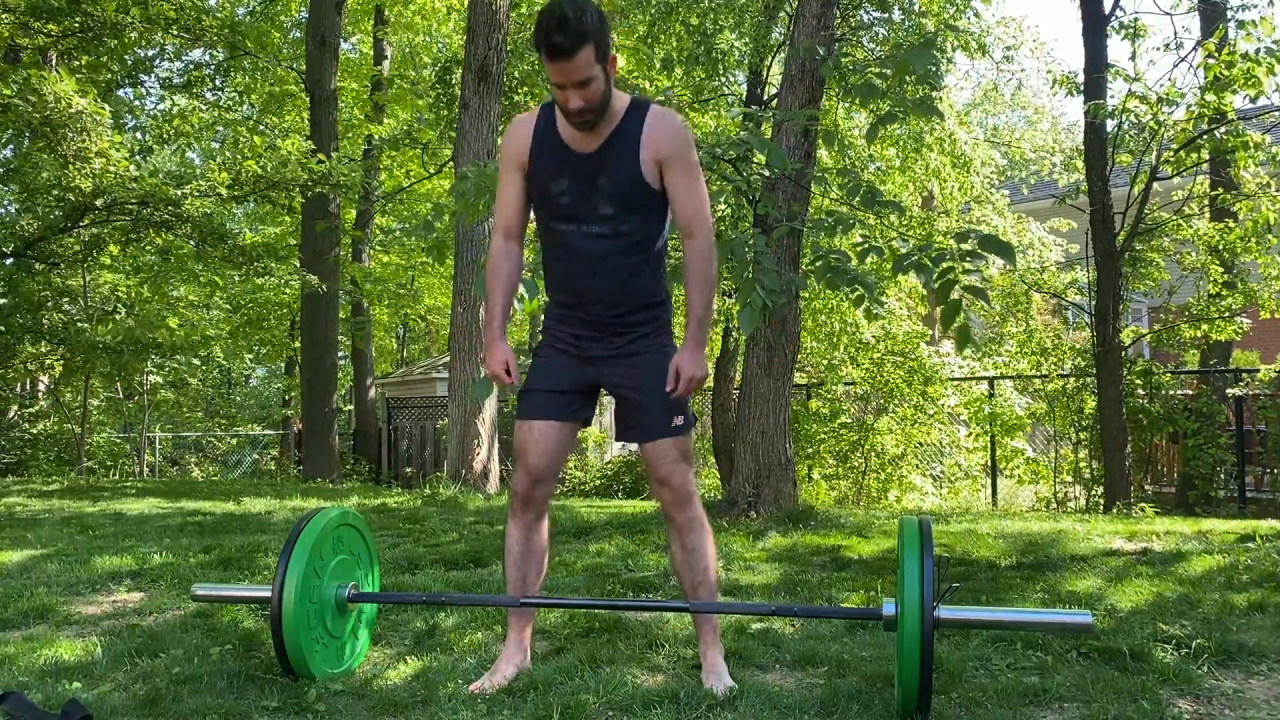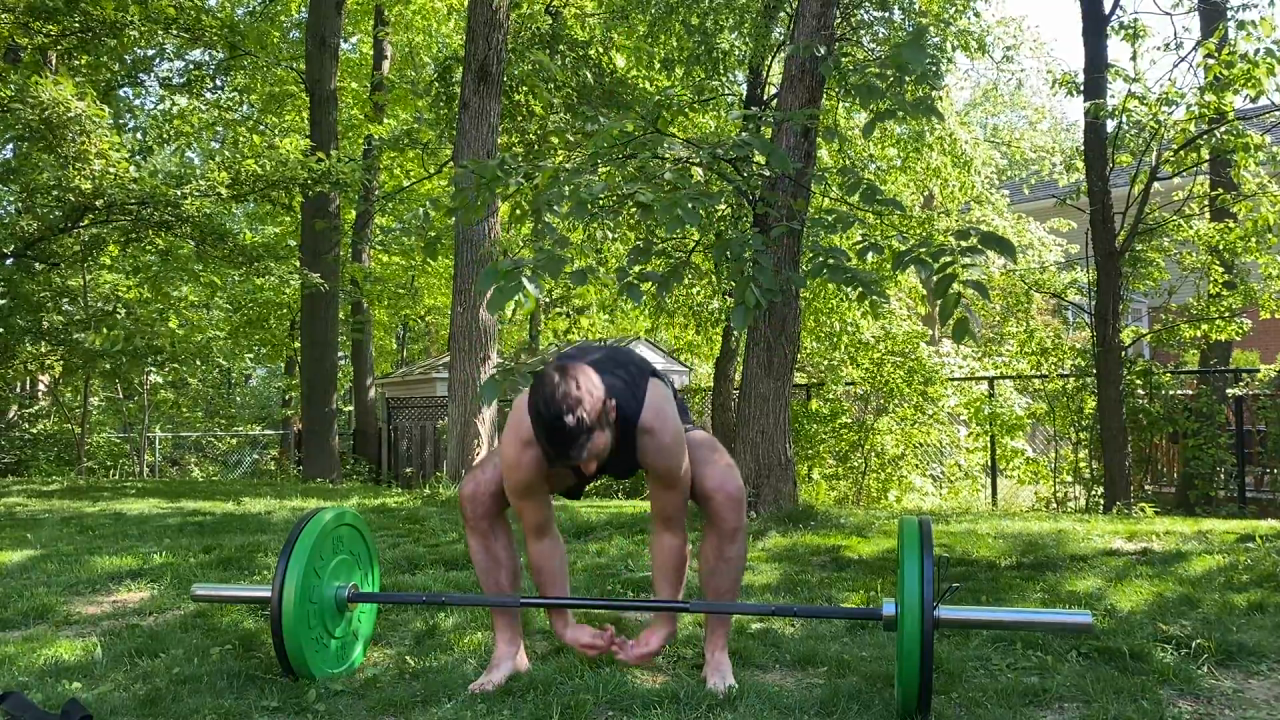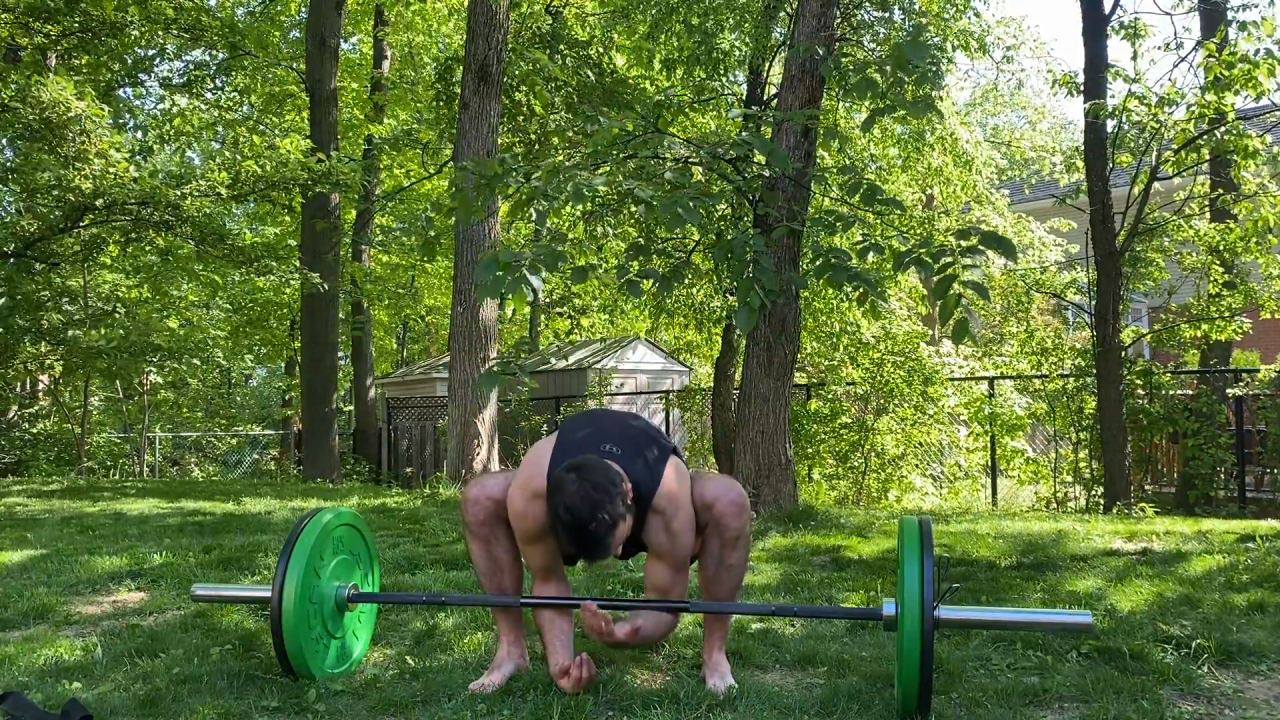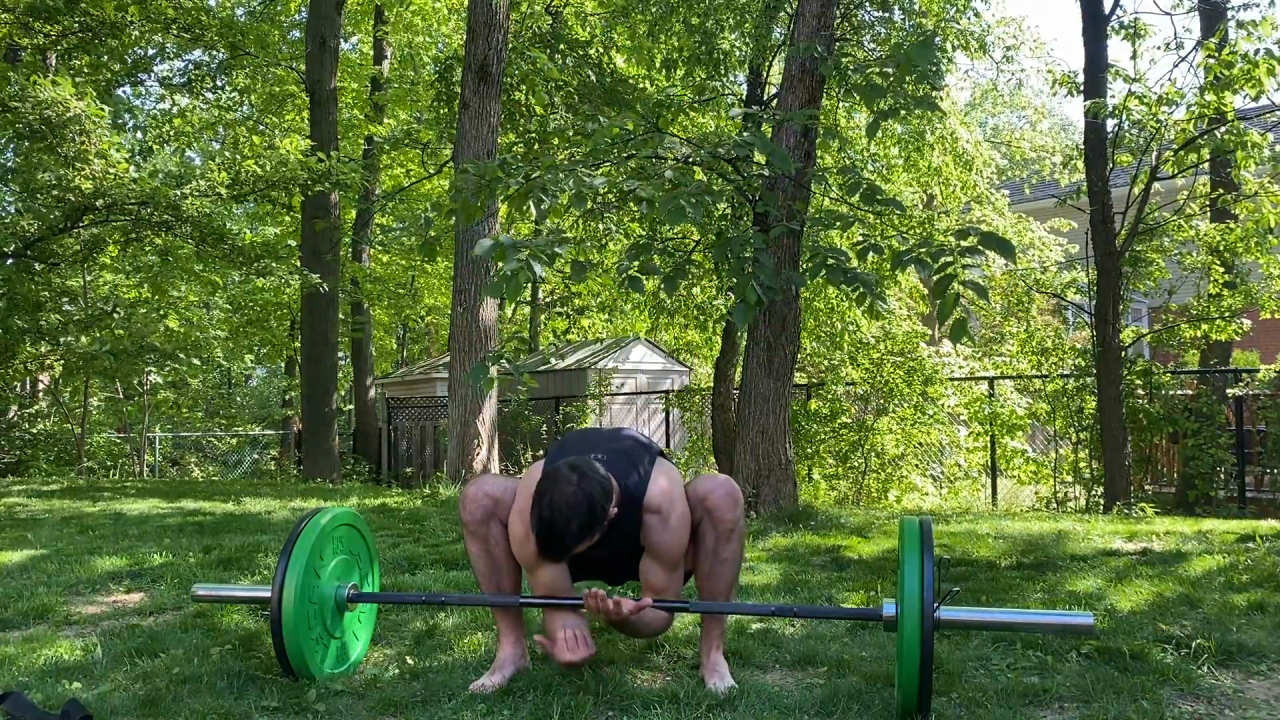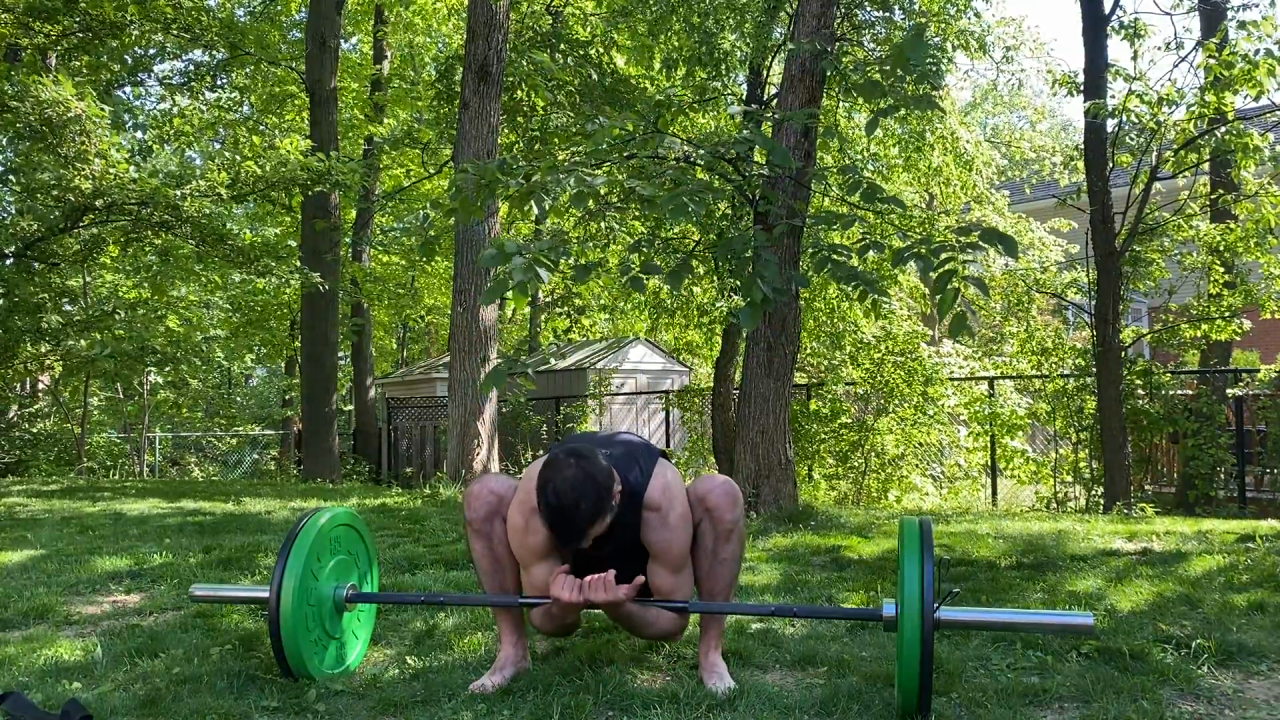
dt=0.5s
person 1, frame 1
left shoulder: (661, 132)
right shoulder: (524, 136)
left elbow: (698, 243)
right elbow: (506, 239)
left wrist: (695, 345)
right wrist: (494, 334)
left hip: (646, 341)
right hip: (561, 343)
left knee: (675, 491)
right knee: (528, 485)
left ankle: (712, 650)
right ankle: (516, 646)
person 1, frame 2
left shoulder: (658, 427)
right shoulder: (521, 442)
left elbow: (670, 530)
right elbow: (540, 535)
left wrist: (663, 622)
right wrist: (562, 624)
left hip: (646, 432)
left knee: (726, 492)
right knee: (476, 496)
left ankle: (716, 651)
right ankle: (509, 648)
person 1, frame 3
left shoulder: (668, 498)
right shoulder: (530, 493)
left elbow: (664, 606)
right elbow: (547, 580)
left wrist: (625, 634)
right wrist: (560, 661)
left knee: (728, 502)
right knee: (480, 499)
left ankle: (714, 653)
right ankle: (511, 649)
person 1, frame 4
left shoulder: (662, 502)
right shoulder: (528, 509)
left elbow: (661, 608)
right elbow: (558, 606)
left wrist: (624, 614)
right wrist: (567, 641)
left hip: (648, 548)
left knee: (721, 495)
right knee: (479, 497)
left ankle: (712, 653)
right ankle: (512, 649)
person 1, frame 5
left shoulder: (662, 496)
right shoulder: (530, 504)
left elbow: (675, 620)
right elbow: (541, 614)
left wrist: (619, 608)
right wrist: (563, 611)
left hip: (655, 561)
right hip: (577, 564)
left knee: (721, 495)
right knee: (484, 495)
left ankle: (710, 653)
right ankle: (513, 650)
